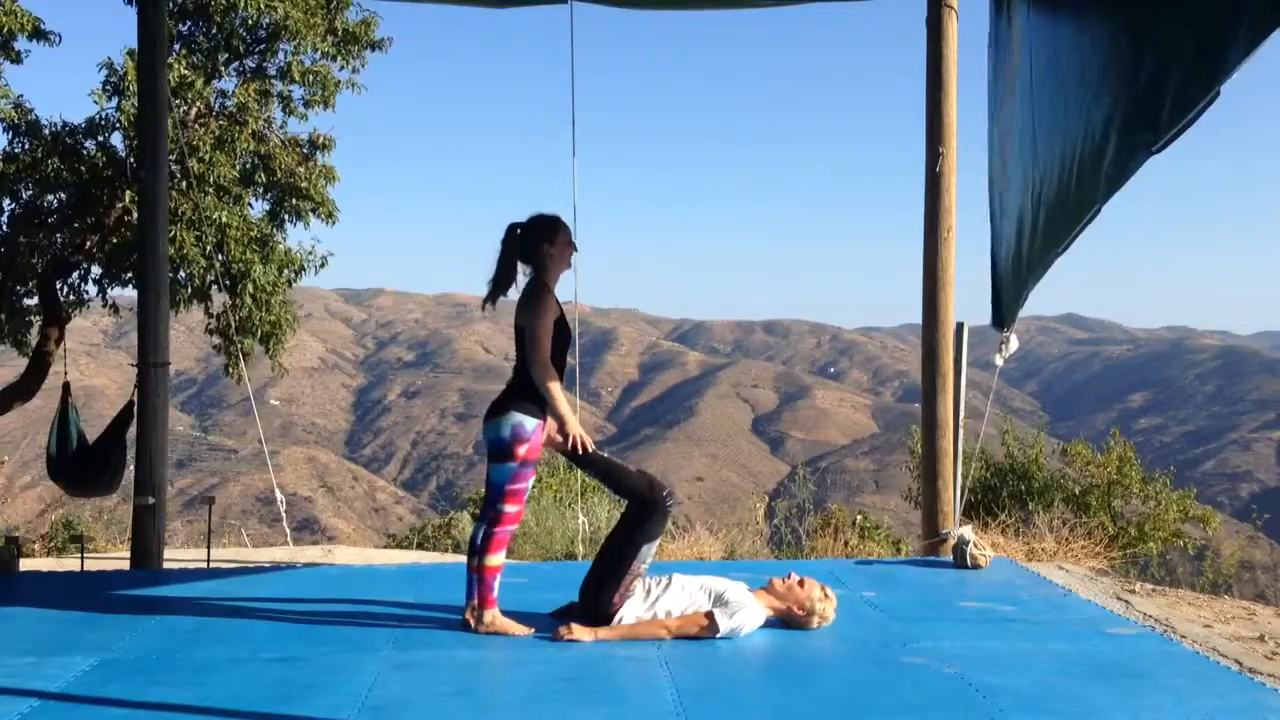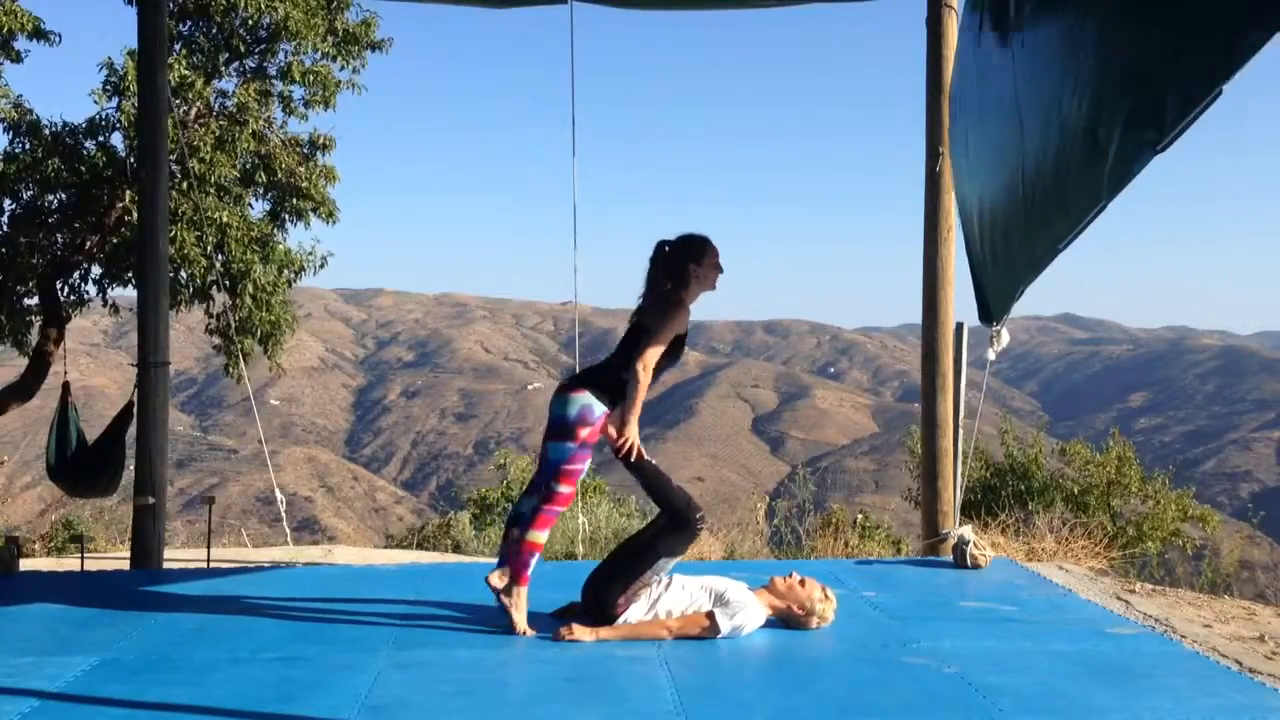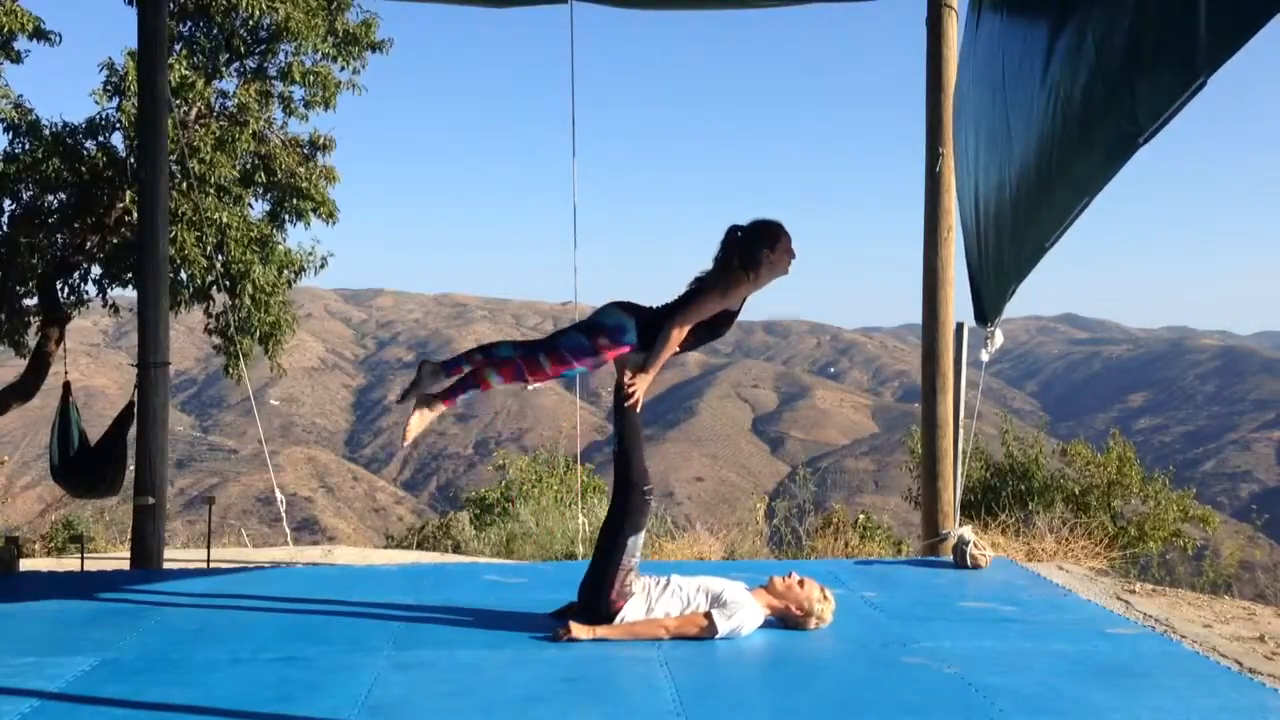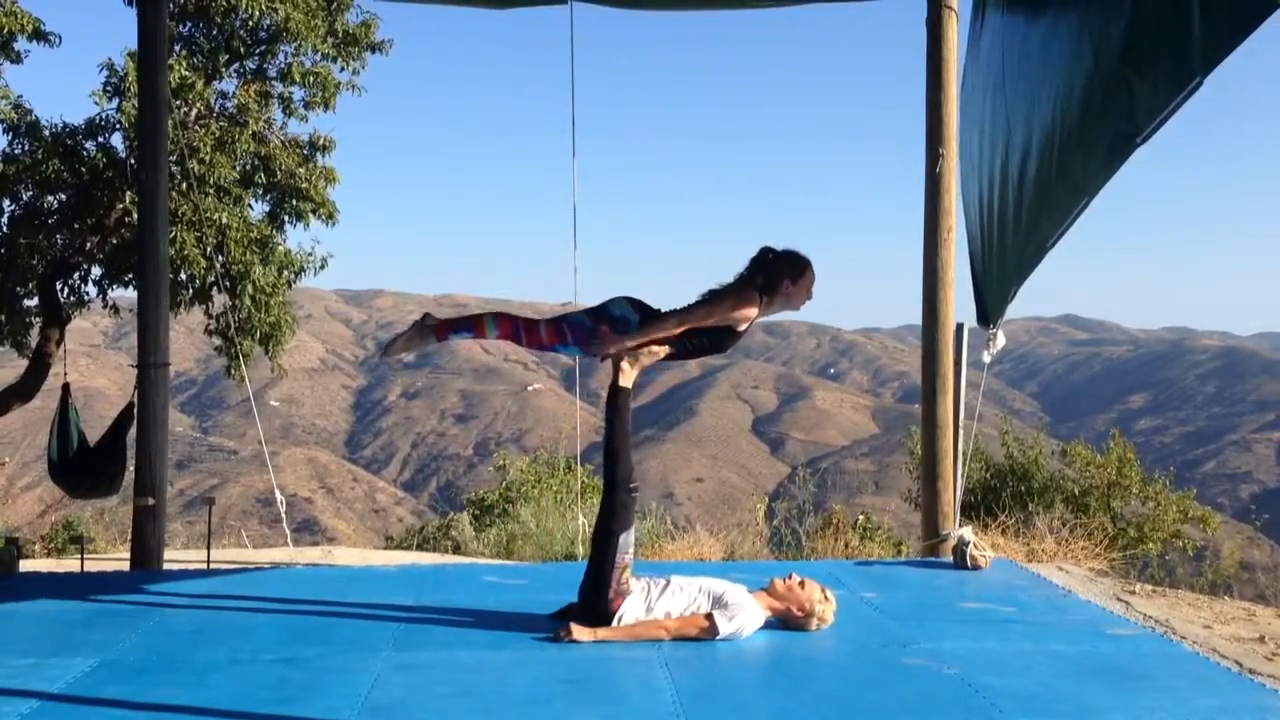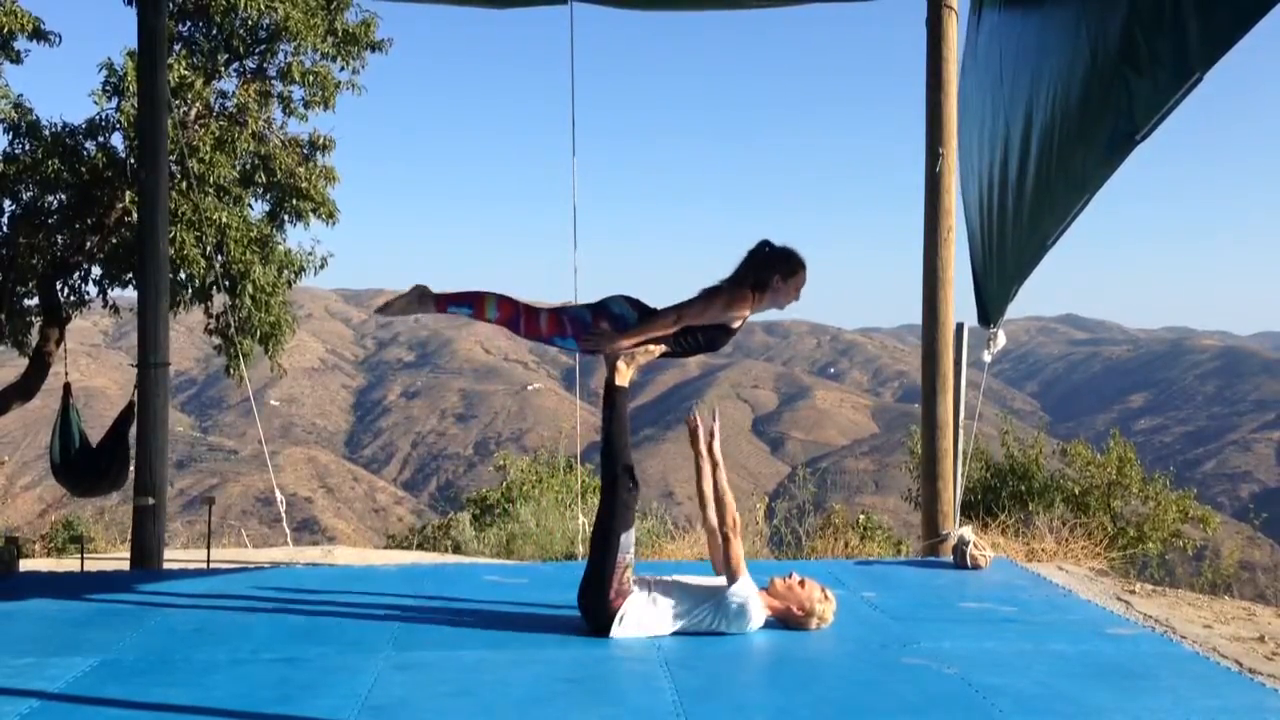
dt=1s
person 1, frame 1
left shoulder: (539, 295)
right shoulder: (542, 296)
right elbow: (540, 365)
left wrist: (551, 419)
right wrist: (568, 418)
left hip: (514, 414)
right hip: (519, 418)
left knee: (494, 514)
right knee: (505, 517)
left ankle: (475, 606)
right ankle: (487, 613)
person 1, frame 2
left shoulder: (663, 302)
right shoulder: (678, 310)
right elbow: (642, 366)
left wrist: (618, 414)
right wrist: (630, 422)
left hip: (580, 395)
right hip: (587, 403)
left knee: (542, 487)
right knee: (556, 497)
left ankle: (504, 572)
right ankle: (517, 589)
person 1, frame 3
left shoulder: (731, 278)
right shoulder: (737, 286)
right elbow: (679, 324)
left wrist: (643, 362)
right wrist: (648, 375)
left hip: (623, 323)
right hip: (621, 331)
left knee: (529, 353)
right knee: (533, 366)
left ankle: (439, 370)
right ankle: (435, 404)
person 1, frame 4
left shoulder: (744, 299)
right shoulder: (746, 307)
right elbow: (683, 321)
left wrist: (628, 342)
right wrist: (626, 345)
left hip: (629, 323)
right hip: (626, 326)
left knee: (533, 331)
right knee: (529, 333)
left ankle: (437, 325)
right ankle: (431, 333)
person 1, frame 5
left shoulder: (736, 295)
right shoulder: (740, 303)
right elbow: (678, 318)
left wrist: (627, 340)
right wrist: (625, 341)
left hip: (624, 323)
right hip: (621, 325)
left knee: (530, 322)
right knee: (525, 319)
left ankle: (429, 300)
right ankle: (427, 302)
person 2, frame 1
left shoulder: (746, 615)
right shoulder: (744, 597)
left elbow: (670, 628)
left wrist: (595, 633)
left hip: (613, 608)
right hip: (614, 602)
left knee: (655, 497)
person 2, frame 2
left shoulder: (746, 616)
right shoulder: (744, 597)
left elbow: (671, 628)
left wrist: (596, 633)
left hip: (615, 606)
right hip: (614, 599)
left knee: (687, 520)
person 2, frame 3
left shoulder: (744, 616)
right shoulder: (741, 596)
left elbow: (668, 628)
left wrist: (593, 632)
left hip: (612, 608)
right hip: (615, 602)
left knee: (636, 494)
left ankle: (627, 392)
person 2, frame 4
left shoulder: (745, 617)
right shoulder: (743, 600)
left elbow: (668, 629)
left wrist: (594, 633)
left hip: (613, 611)
right hip: (619, 602)
left knee: (621, 498)
left ankle: (624, 380)
person 2, frame 5
left shoulder: (748, 611)
right shoulder: (741, 596)
left elbow: (730, 530)
right elbow: (712, 523)
left wrist: (716, 461)
right wrist: (701, 456)
left hip: (611, 611)
right hip: (614, 607)
left knee: (621, 498)
left ankle: (620, 379)
